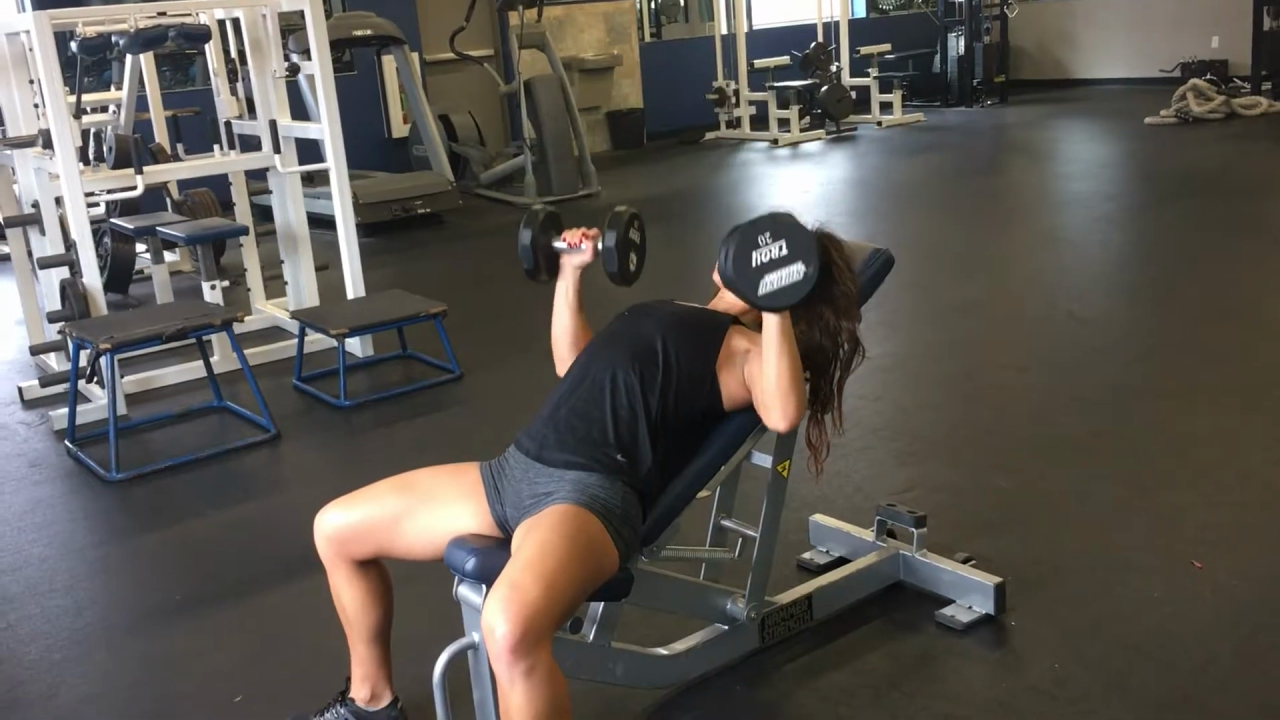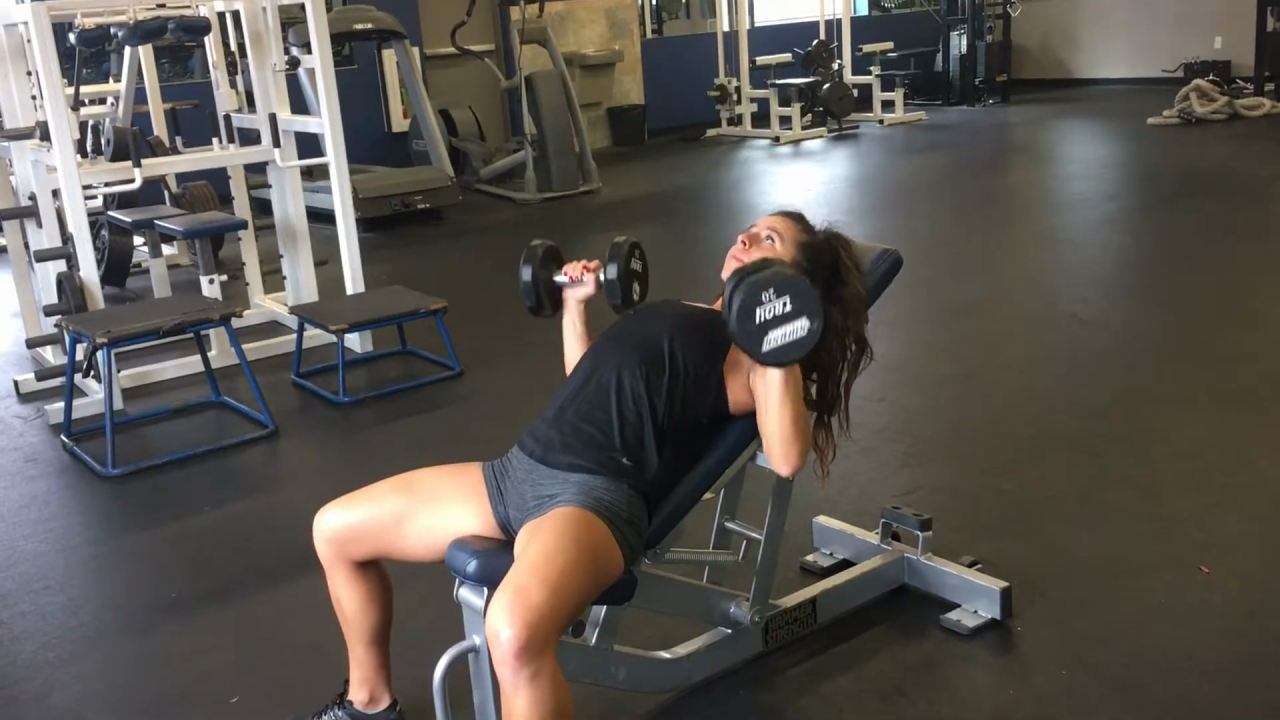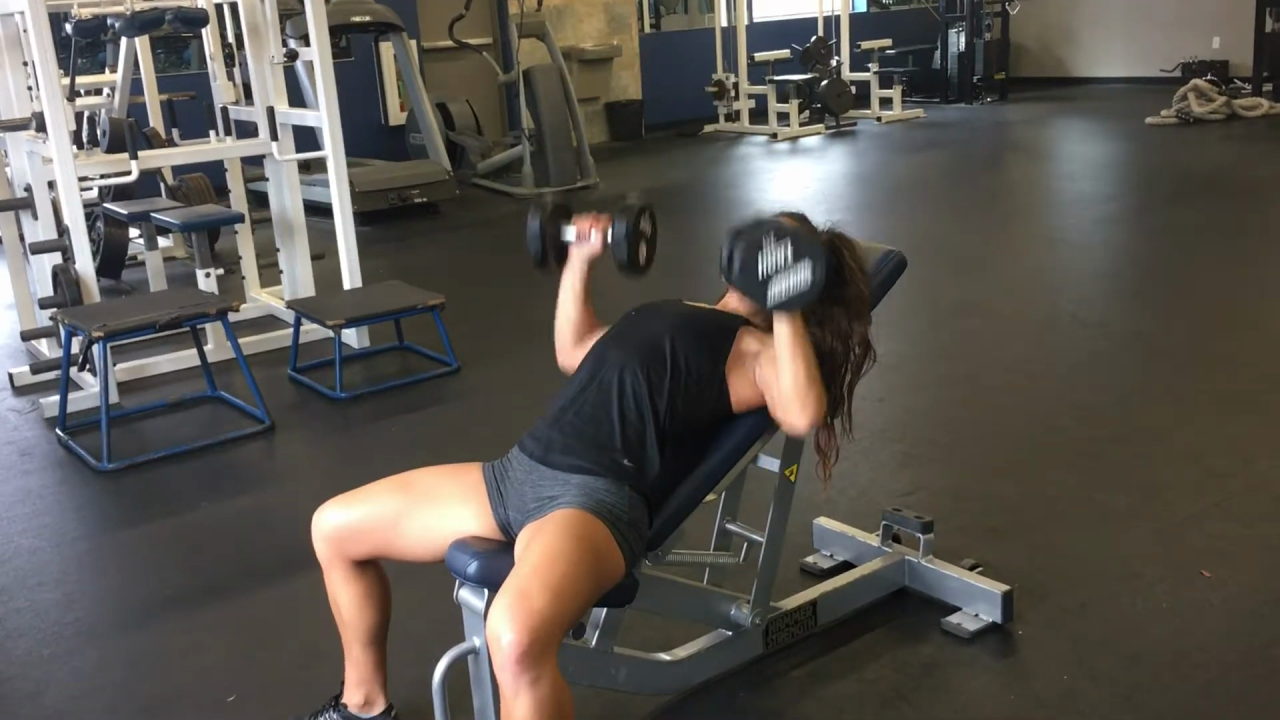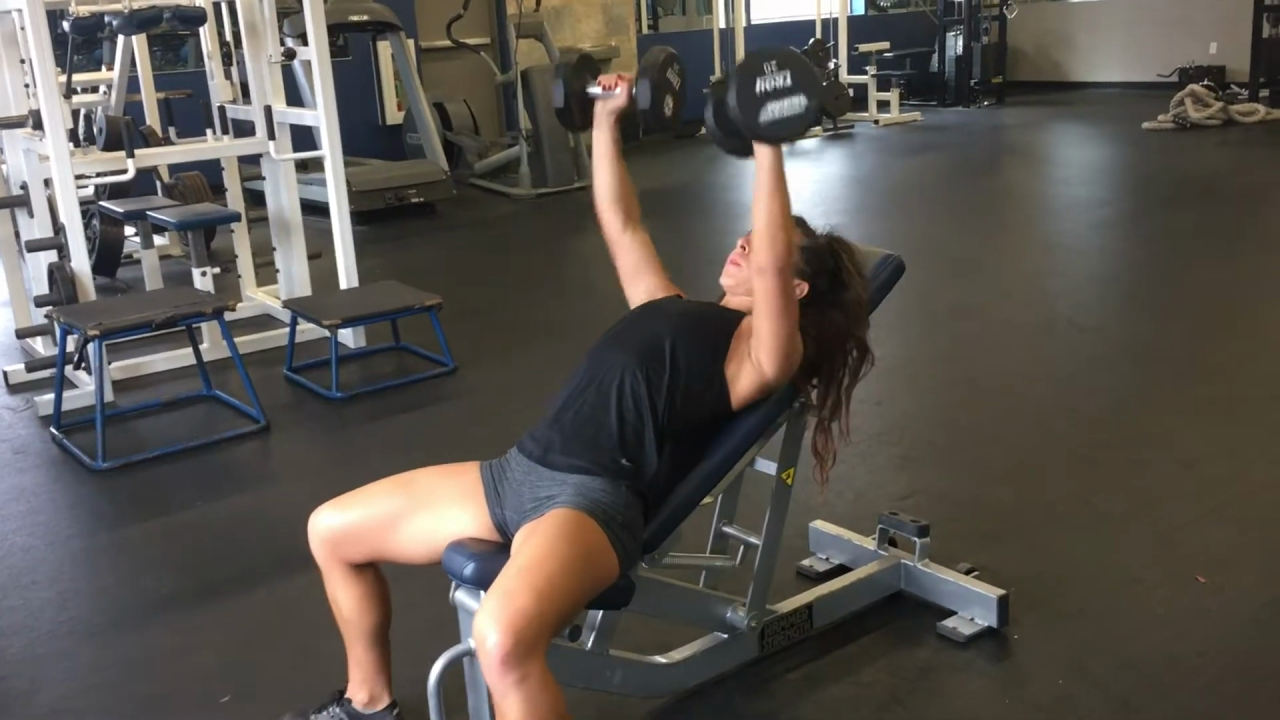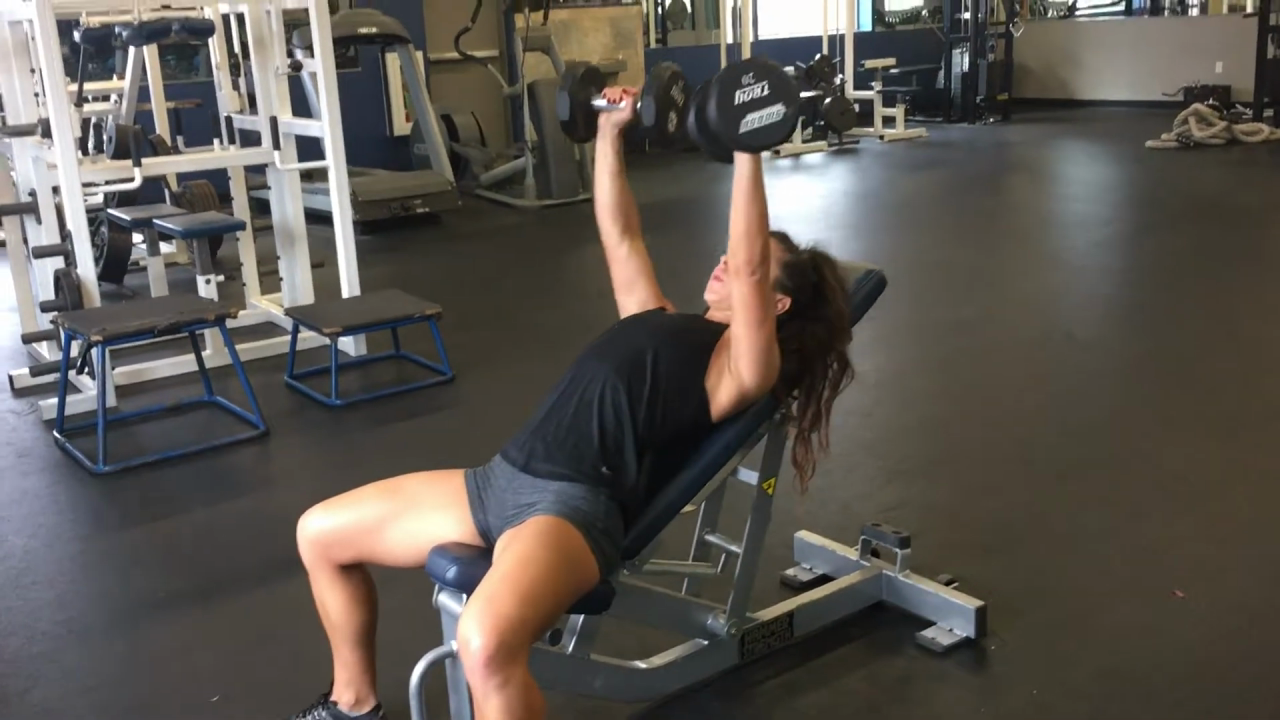
dt=0.3s
person 1, frame 1
left shoulder: (749, 346)
right shoulder: (672, 317)
left elbow: (784, 416)
right elbow: (570, 363)
right wrist: (570, 273)
left hip: (595, 489)
right hip: (517, 467)
left knee: (511, 628)
right knee: (336, 529)
person 1, frame 2
right shoulder: (678, 315)
left elbow: (786, 456)
right wrist: (574, 303)
left hip: (599, 491)
right hip: (521, 467)
left knee: (515, 632)
right knee: (336, 530)
person 1, frame 3
left shoulder: (758, 348)
right shoulder: (675, 311)
left elbow: (804, 416)
right elbow: (572, 352)
left wrist: (782, 300)
right wrist: (578, 264)
left hip: (602, 496)
right hip: (524, 470)
left knee: (516, 632)
right knee: (336, 528)
person 1, frame 4
left shoulder: (766, 346)
right shoulder: (671, 307)
left elbow: (773, 264)
right elbow: (619, 220)
left wrist: (768, 143)
right wrist: (605, 126)
left hip: (596, 495)
right hip: (519, 469)
left knee: (503, 638)
right knee: (331, 530)
person 1, frame 5
left shoulder: (746, 363)
right shoulder: (659, 319)
left elbow: (750, 274)
right elbow: (619, 233)
left wrist: (746, 151)
right wrist: (609, 132)
left hip: (577, 503)
right hip: (504, 477)
left knee: (487, 643)
right knee: (319, 534)
